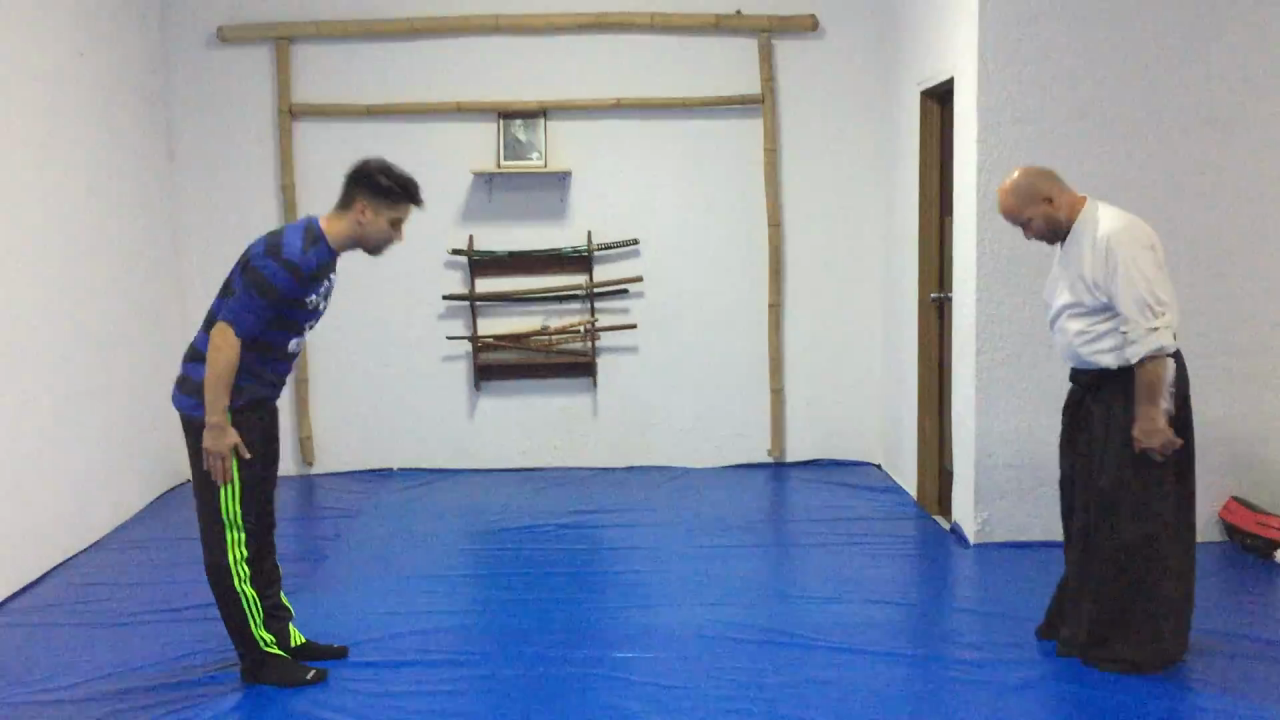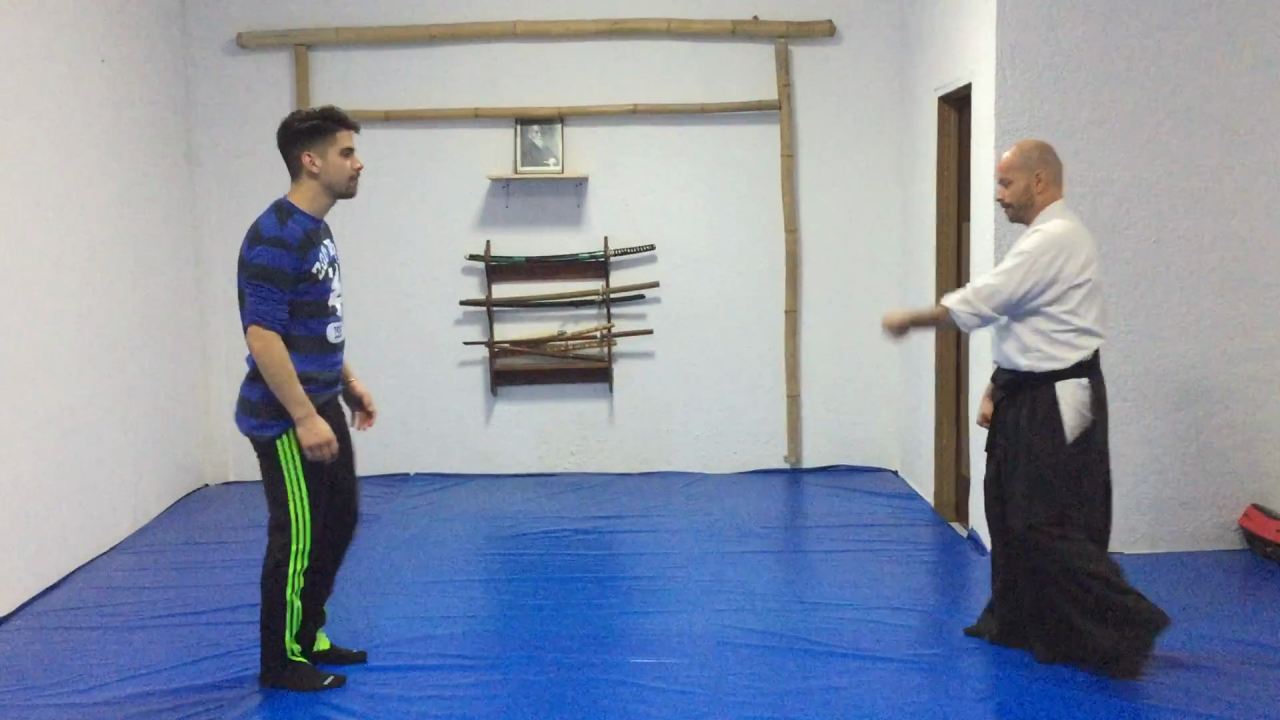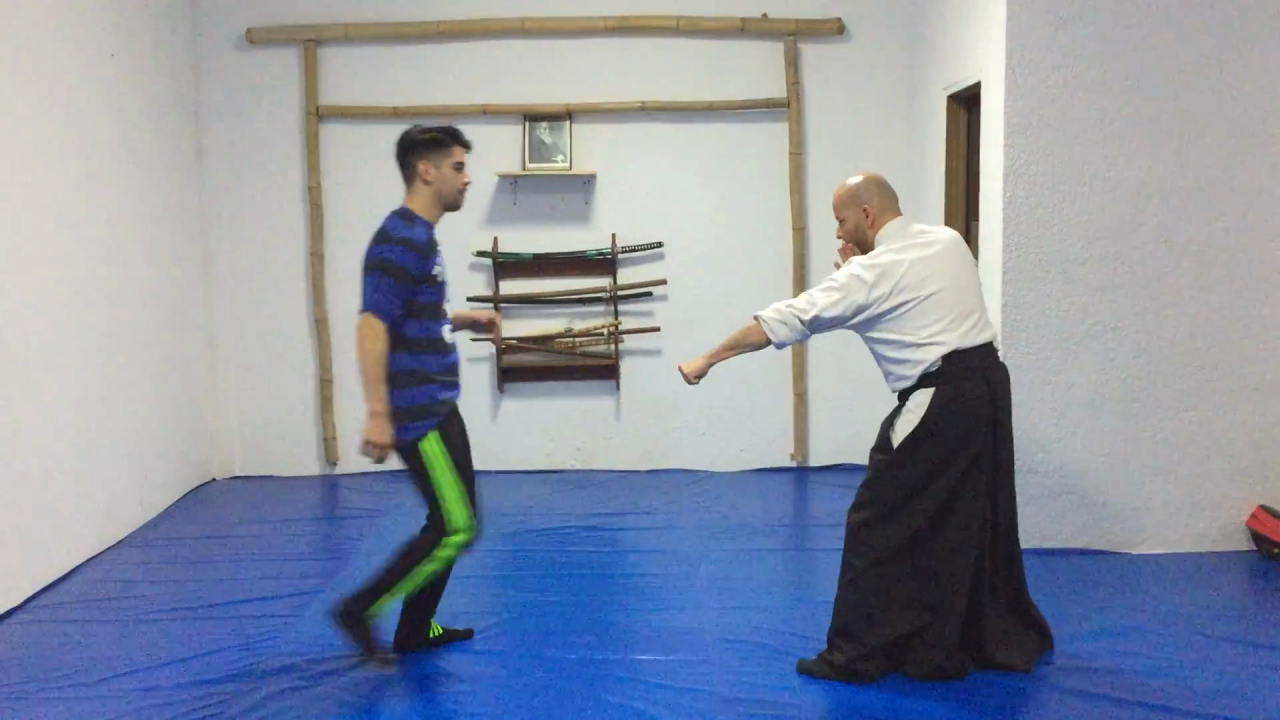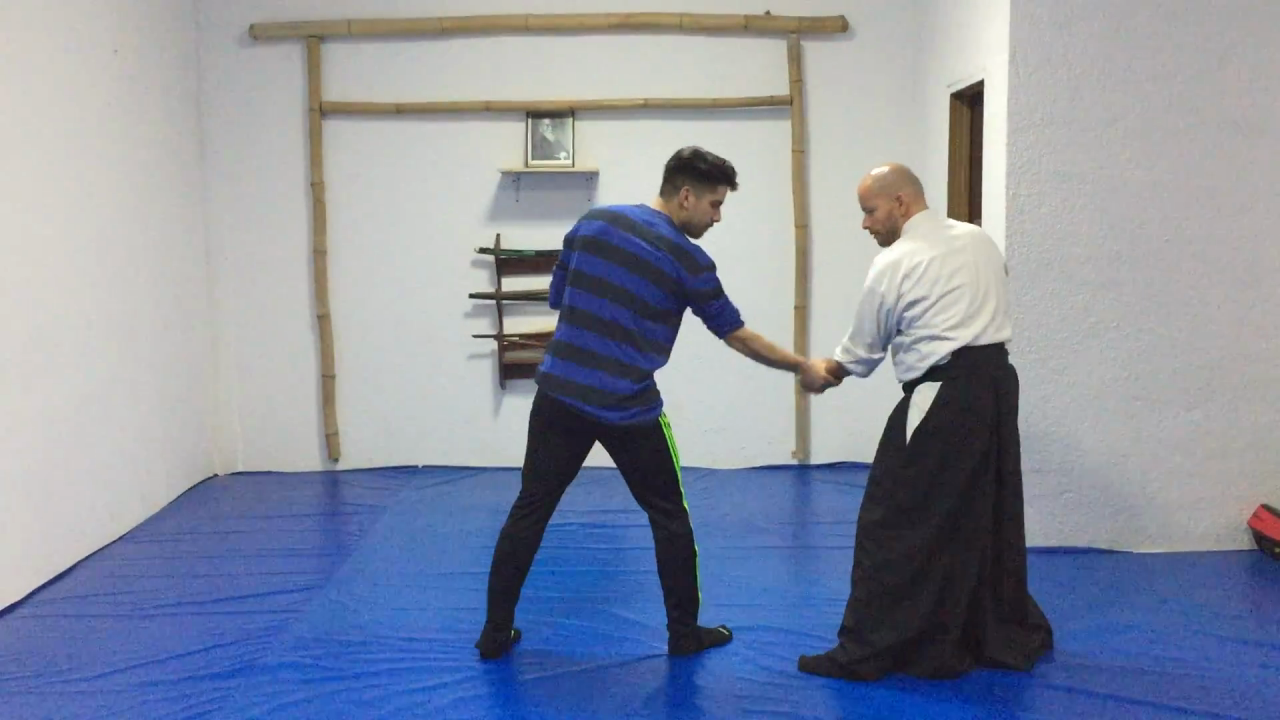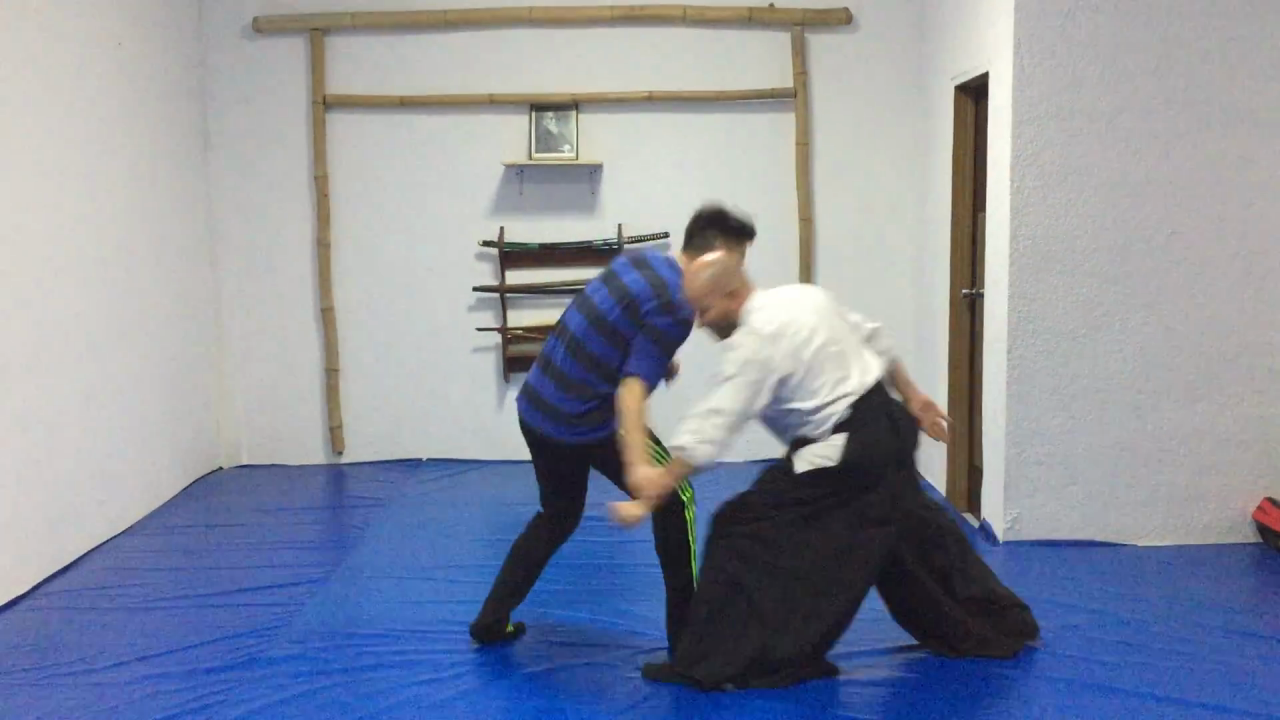
dt=1s
person 1, frame 1
left shoulder: (321, 251)
right shoulder: (288, 257)
right elbow: (225, 335)
right wrist: (216, 425)
left hip: (255, 402)
right hip: (219, 405)
left knee: (257, 525)
right knee: (230, 531)
left ankle: (281, 633)
right ankle: (261, 655)
person 1, frame 2
left shoulder: (318, 229)
right shoulder: (275, 237)
right elbow: (262, 336)
left wrist: (350, 384)
right wrist: (304, 417)
left hip: (323, 406)
right hip: (284, 419)
left knee: (340, 521)
right knee: (297, 537)
left ankle: (308, 636)
right ankle: (282, 661)
person 1, frame 3
left shoulder: (421, 236)
right shoulder: (404, 239)
right elbow: (373, 325)
left wrist: (465, 320)
right wrist: (378, 414)
left hip: (432, 406)
right hip: (417, 412)
left knee: (453, 517)
right knee: (454, 526)
left ankle: (417, 625)
right ankle: (362, 606)
person 1, frame 4
left shoulder: (593, 222)
right shoulder: (688, 261)
left elbow: (557, 295)
right elbow: (736, 334)
right wrist: (803, 367)
left hip: (559, 393)
right hip: (628, 408)
left knee: (530, 509)
right knee: (669, 517)
left ankle: (495, 632)
right ankle: (684, 631)
person 1, frame 5
left shoulder: (638, 262)
right shoulder: (674, 308)
right elbow: (632, 388)
right wrist: (639, 464)
left hip: (536, 406)
right hip: (585, 418)
left knee: (559, 516)
right knee: (673, 502)
left ankle: (492, 619)
right ankle: (686, 627)
person 2, frame 1
left shoulder: (1116, 236)
right shoulder: (1069, 242)
left elbow: (1150, 334)
left wrist: (1150, 414)
left hip: (1136, 392)
right hip: (1094, 389)
left knee: (1137, 519)
right knee: (1086, 512)
left ankle: (1142, 640)
right ankle: (1082, 620)
person 2, frame 2
left shoulder: (1055, 241)
right shoulder: (1046, 238)
left elbow: (977, 307)
left wrist: (910, 319)
right wrist: (996, 391)
left hip: (1058, 402)
right hip: (1032, 396)
left knee: (1046, 522)
right knee: (1015, 515)
left ankle: (1123, 630)
right ankle: (1023, 620)
person 2, frame 3
left shoulder: (873, 271)
right shoulder: (949, 242)
left elbow: (786, 319)
left wrist: (707, 359)
left hip: (940, 402)
right hip: (986, 388)
left knee: (880, 525)
right knee: (980, 520)
left ankle: (855, 655)
right ankle: (1006, 637)
person 2, frame 4
left shoulder: (894, 263)
right shoulder: (980, 241)
left elbow: (860, 354)
left wrist: (821, 374)
left hip: (943, 399)
right hip: (995, 385)
left knee: (895, 523)
right knee: (987, 516)
left ankle: (865, 652)
right ankle: (1010, 634)
person 2, frame 5
left shoulder: (754, 345)
right shoulder: (805, 297)
left elbow: (707, 431)
right elbow: (874, 340)
left wrist: (655, 494)
right wrist: (912, 397)
left hip: (846, 452)
right hip: (886, 429)
left knee: (744, 534)
right knee: (915, 535)
left ankle: (714, 663)
right ankle: (994, 628)
